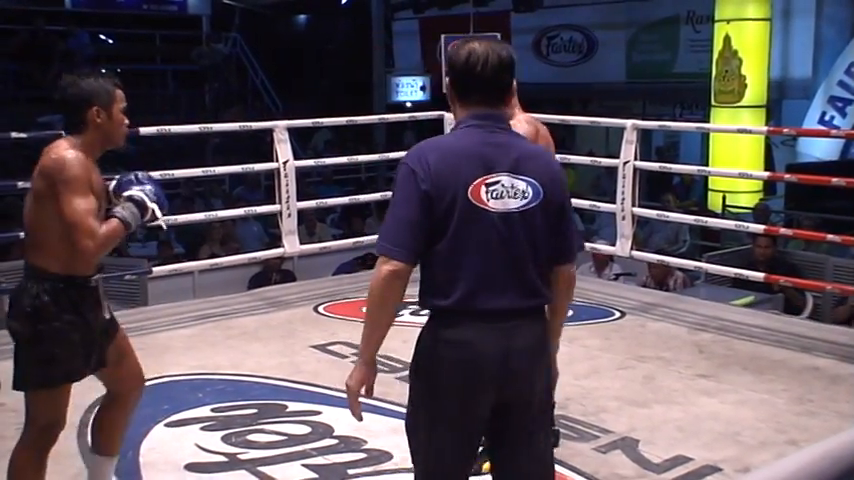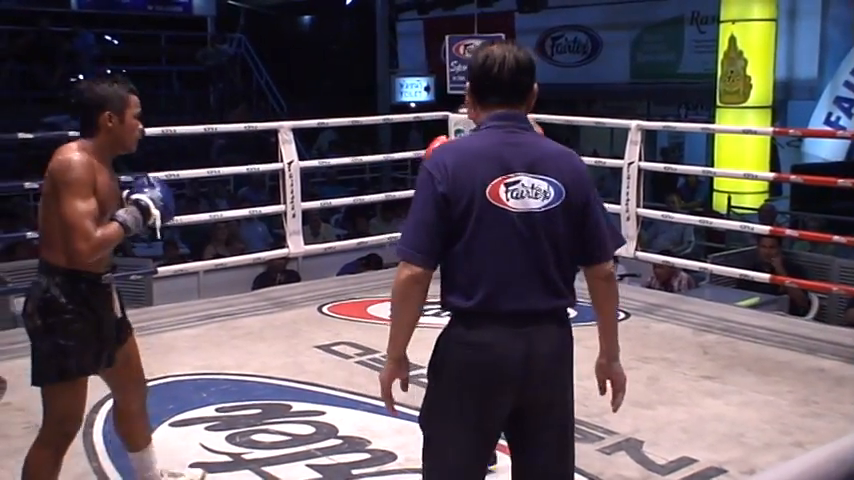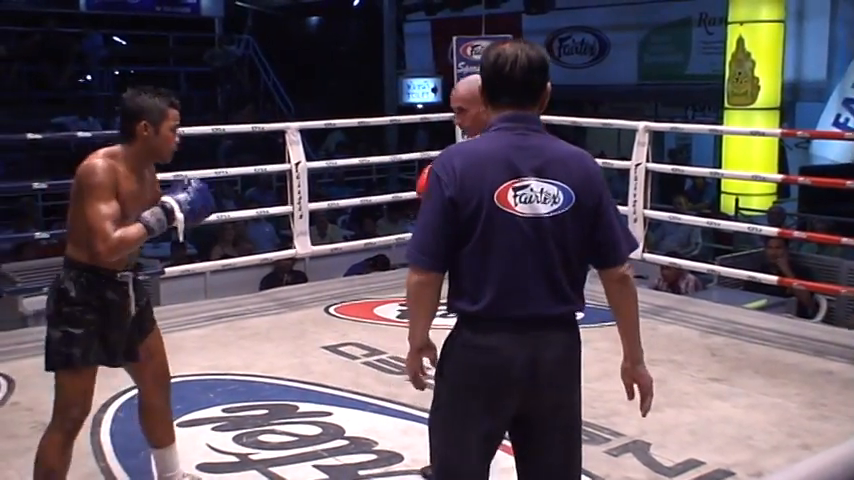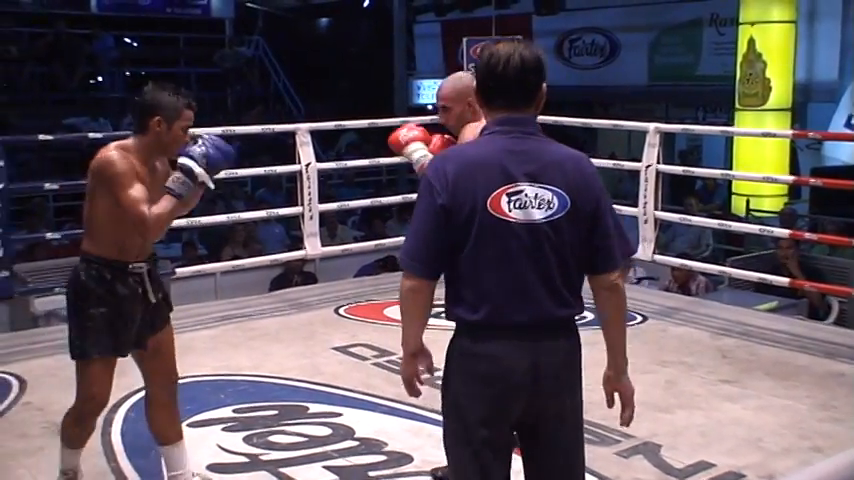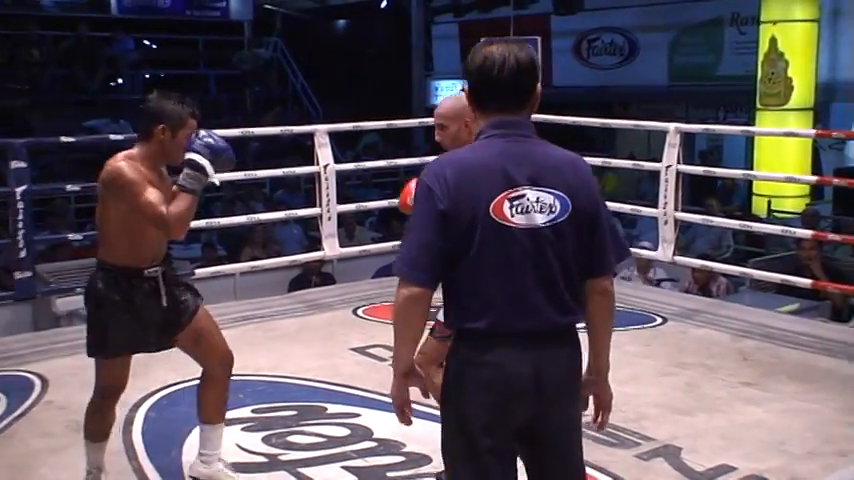
dt=0.2s
person 1, frame 1
left shoulder: (427, 160)
right shoulder: (543, 163)
left elbow: (393, 269)
right elbow: (563, 272)
left wrist: (366, 357)
right wrist: (549, 344)
left hip: (454, 342)
right hip: (527, 342)
person 1, frame 2
left shoulder: (446, 162)
right shoulder: (567, 164)
left elbow: (412, 271)
right elbow: (601, 271)
left wrist: (396, 353)
right wrist: (610, 353)
left hip: (472, 344)
right hip: (549, 344)
person 1, frame 3
left shoulder: (456, 162)
right shoulder: (580, 166)
left elbow: (424, 275)
right elbow: (617, 275)
left wrist: (418, 340)
right wrist: (633, 357)
left hip: (479, 349)
right hip: (556, 349)
person 1, frame 4
left shoulder: (450, 168)
right shoulder: (578, 169)
left elbow: (417, 281)
right elbow: (609, 282)
left wrist: (411, 346)
right wrist: (617, 365)
left hip: (480, 356)
right hip: (556, 354)
person 1, frame 5
left shoulder: (446, 174)
right shoulder: (575, 171)
left elbow: (414, 292)
right elbow: (600, 288)
left wrist: (401, 368)
right wrist: (598, 369)
left hip: (481, 365)
right hip: (557, 360)
person 2, frame 1
left shoulder: (77, 160)
right shoulder: (67, 161)
right elbow: (90, 246)
left wrist: (115, 198)
right wrist: (132, 210)
left hip: (80, 296)
right hip: (51, 303)
left knee: (128, 386)
right knee: (46, 426)
person 2, frame 2
left shoulder: (100, 162)
right shoulder: (72, 163)
right elbow: (85, 247)
left wrist: (133, 204)
right wrist: (137, 213)
left hip: (97, 294)
right hip: (62, 301)
left knee: (132, 390)
right knee: (62, 425)
person 2, frame 3
left shoulder: (147, 171)
right shoulder: (99, 169)
right elbow: (106, 246)
left wrist: (179, 206)
right wrist: (162, 213)
left hip: (124, 288)
right hip: (82, 294)
left knee: (156, 387)
right knee: (71, 413)
person 2, frame 4
left shoulder: (153, 162)
right shoulder: (113, 160)
left elbow: (176, 210)
right elbow: (152, 226)
left wrist: (197, 176)
right wrist: (187, 172)
left hip: (143, 279)
right hip: (100, 284)
left knee: (163, 385)
right knee: (93, 399)
person 2, frame 5
left shoulder: (153, 169)
right shoulder: (122, 171)
left elbow: (179, 216)
right elbow: (174, 227)
left wrist: (201, 170)
right wrist: (194, 169)
left hip: (159, 280)
right hip: (115, 288)
left knee: (219, 361)
right knee: (109, 395)
